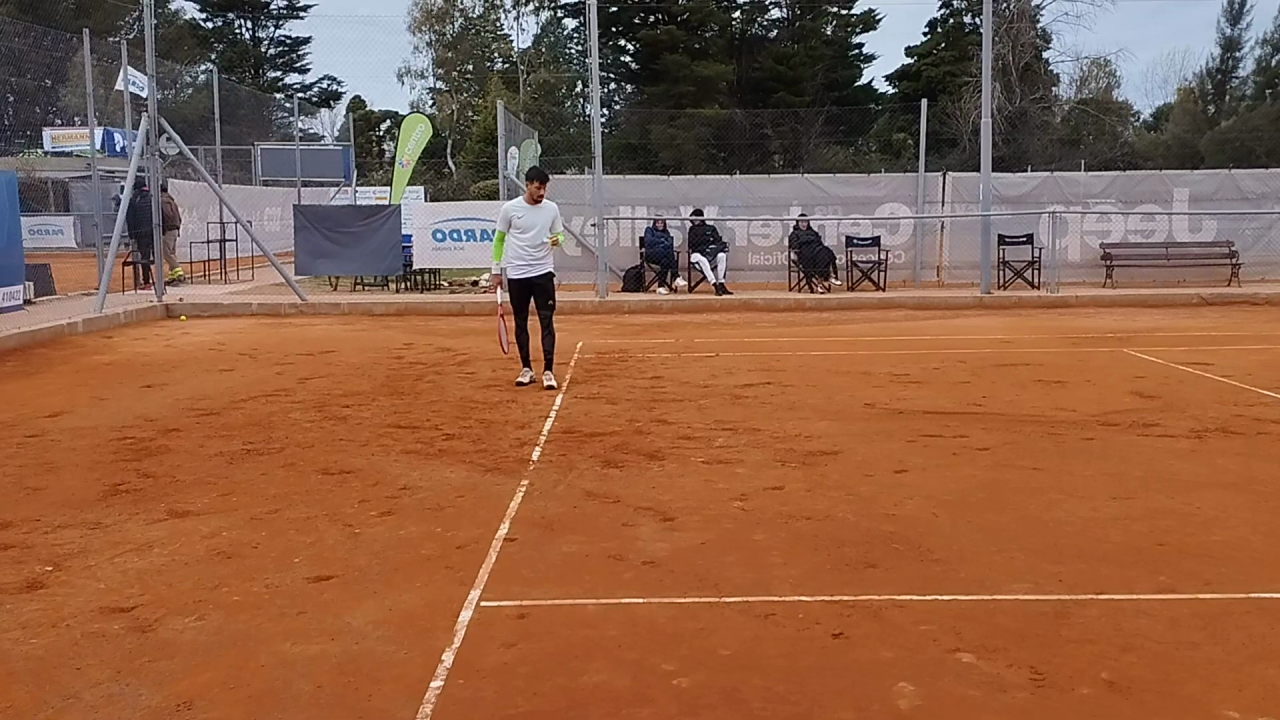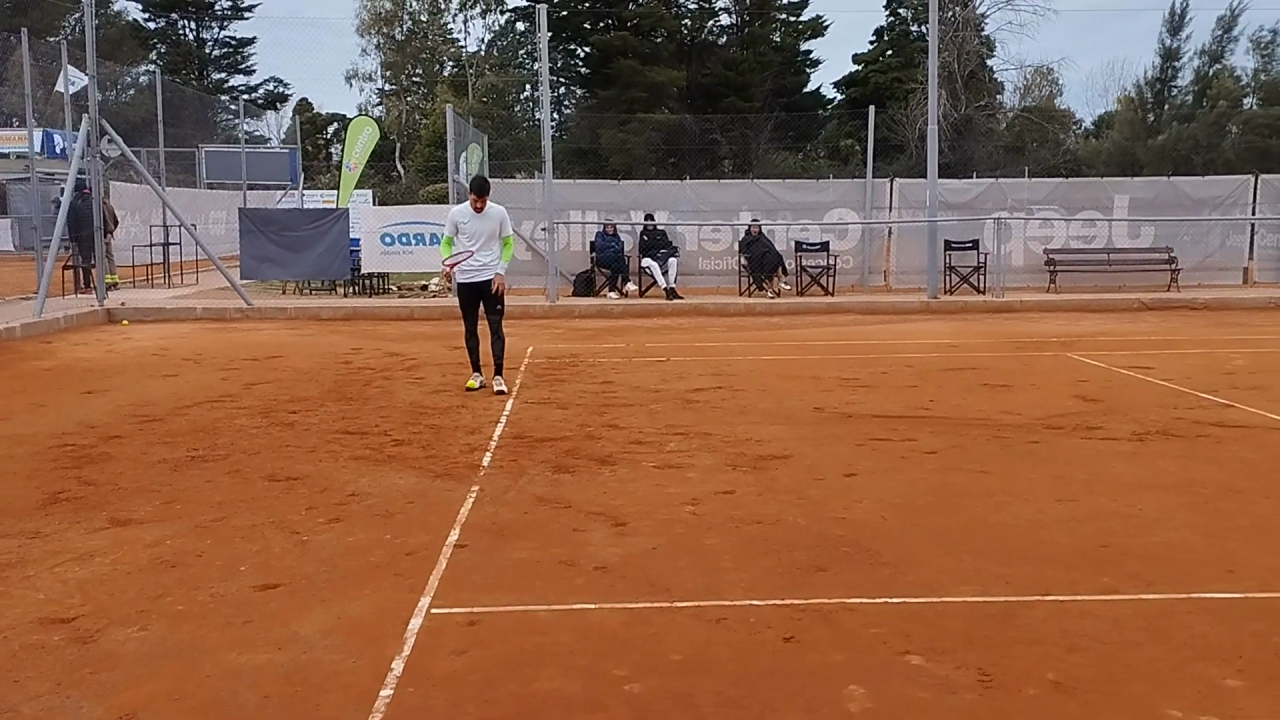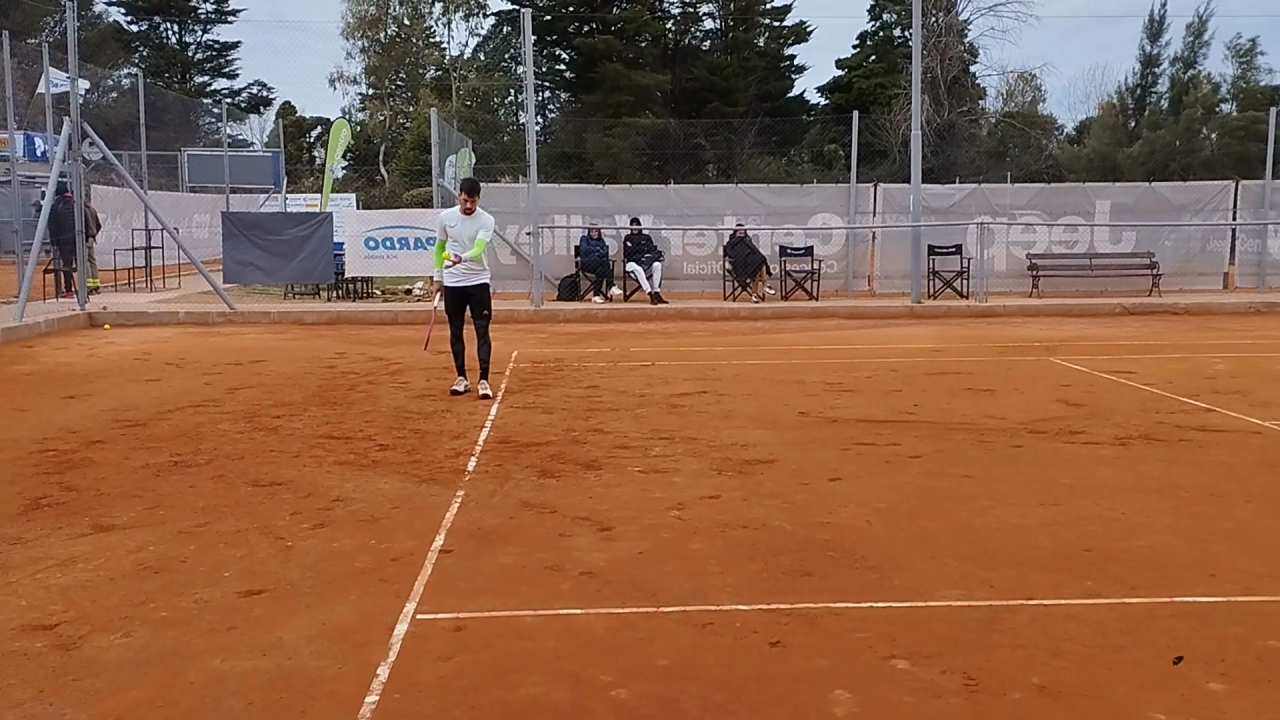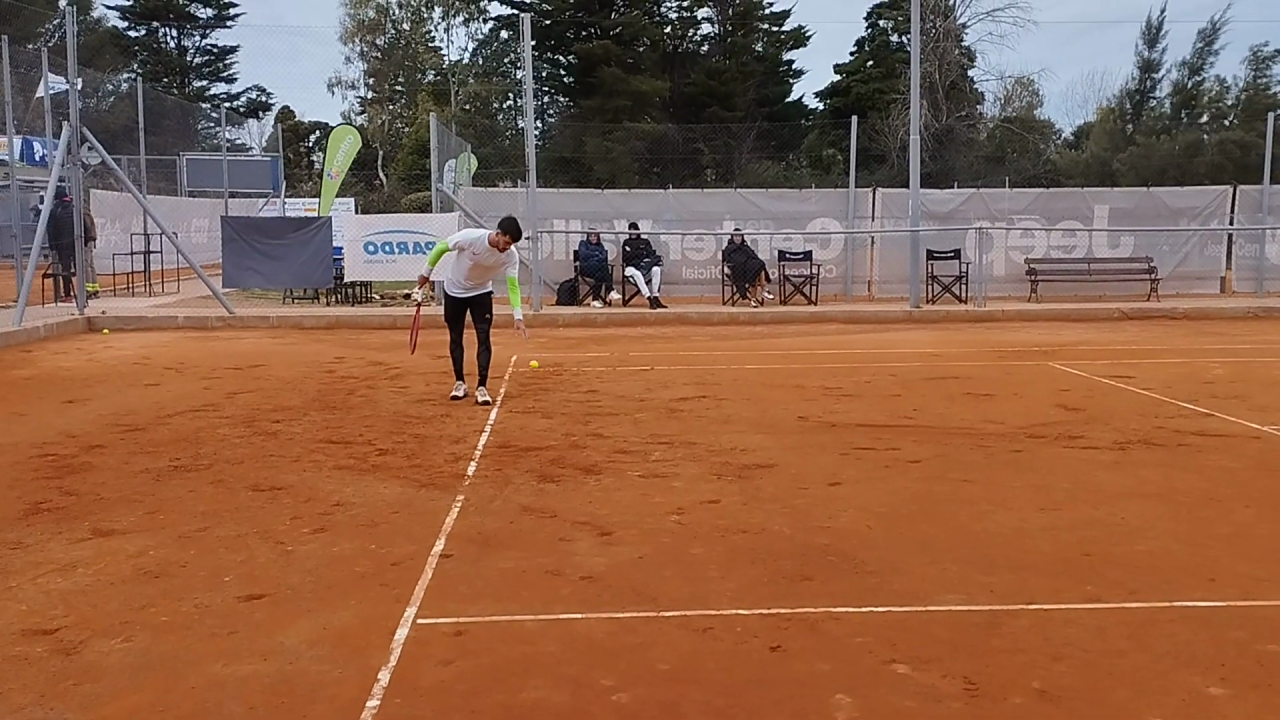
dt=1s
person 1, frame 1
left shoulder: (551, 208)
right shoulder: (509, 208)
left elbow: (558, 235)
right elbow: (499, 240)
left wrist: (557, 240)
right wrist: (496, 270)
left hip: (543, 273)
right hip: (516, 274)
left knee: (546, 321)
right knee: (520, 322)
left ankle: (548, 371)
right ankle: (526, 369)
person 1, frame 2
left shoulder: (499, 212)
right shoulder: (456, 213)
left elbow: (508, 244)
right elbow: (447, 243)
left wrist: (500, 272)
left hip: (491, 278)
right hip: (465, 279)
left knee: (496, 326)
right knee: (470, 327)
left ankle: (498, 376)
right ankle: (477, 374)
person 1, frame 3
left shoulder: (486, 220)
right shoulder: (446, 217)
left elbow: (479, 250)
right elbow: (440, 247)
left wrist: (461, 258)
right wrist: (438, 277)
left hip: (478, 283)
right hip: (452, 284)
left knee: (482, 331)
right knee: (456, 332)
left ankle: (483, 380)
right ankle: (461, 378)
person 1, frame 4
left shoulder: (511, 255)
right shoulder: (470, 236)
left elbow: (513, 286)
right elbow: (440, 247)
left wrist: (518, 316)
right wrist: (426, 274)
left hip: (481, 293)
right hip: (454, 290)
left knee: (483, 337)
right knee: (456, 337)
left ankle: (482, 387)
right ankle: (460, 382)
